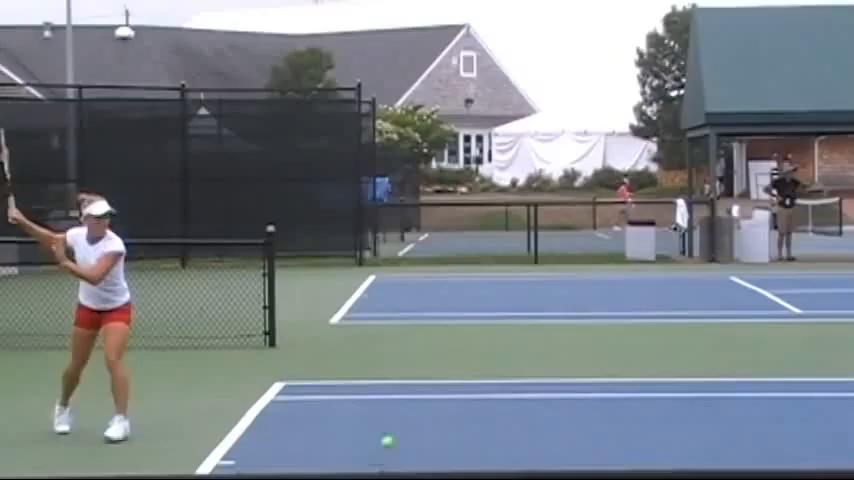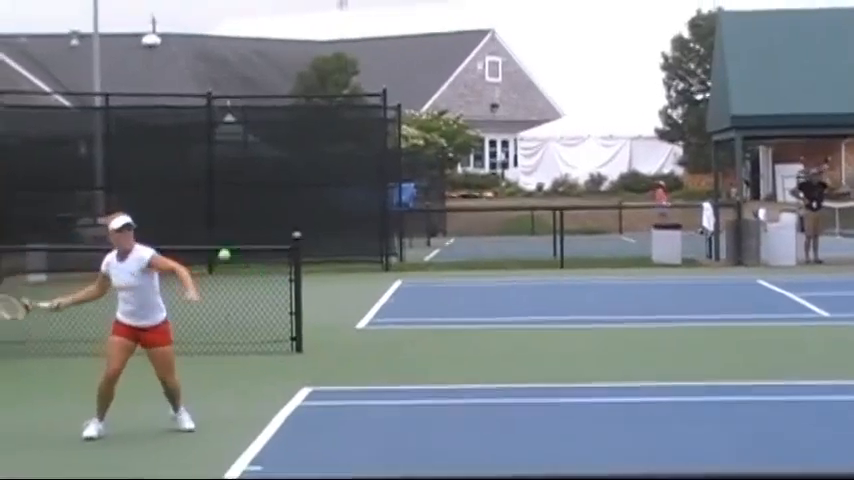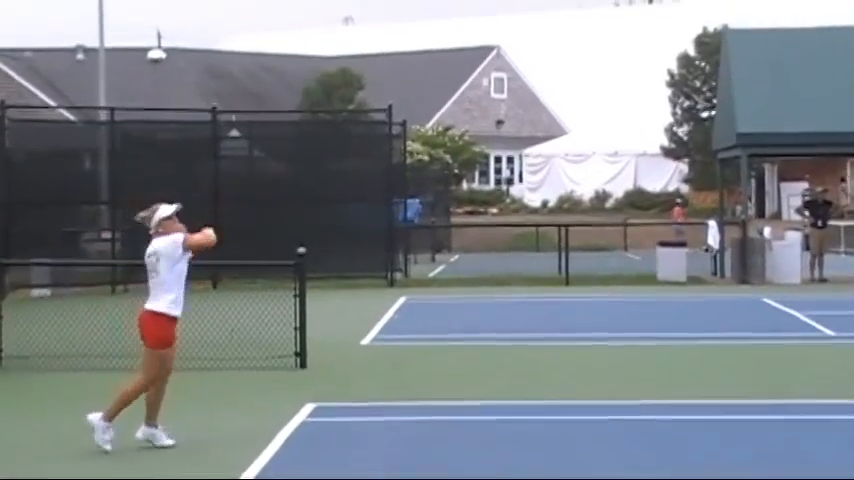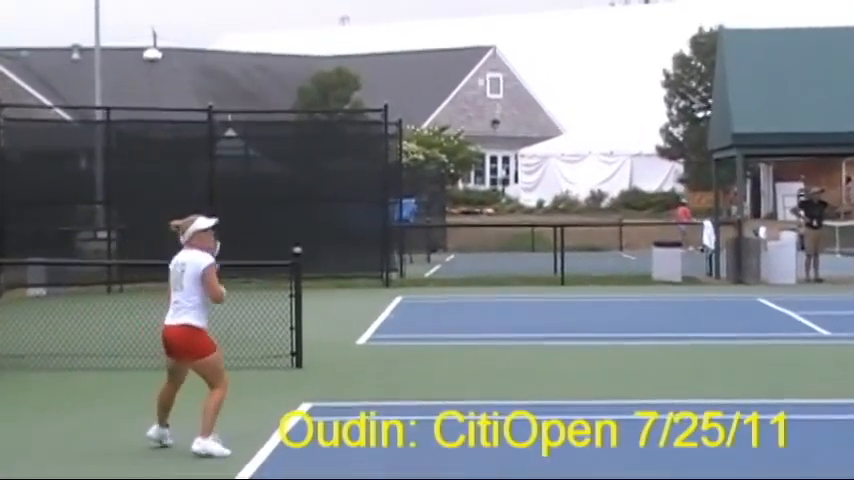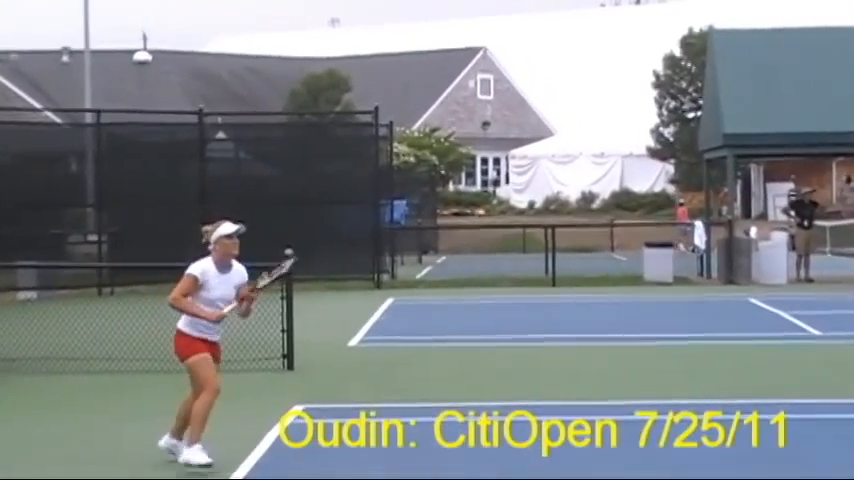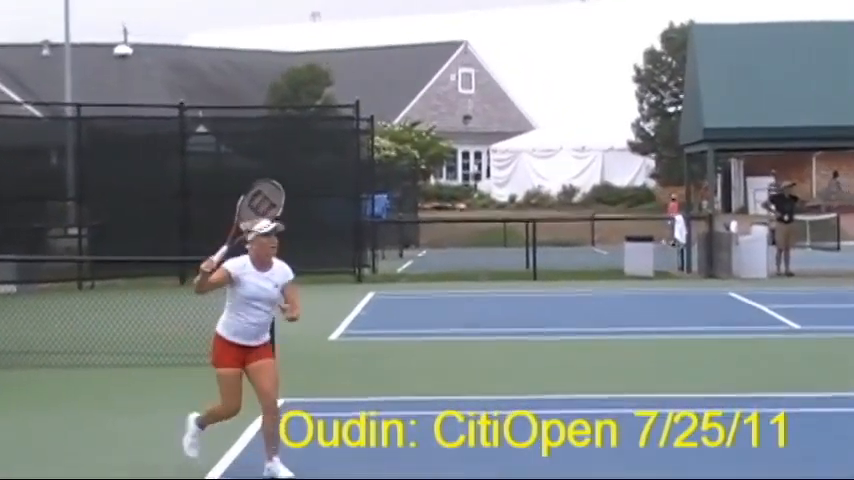
dt=0.4s
person 1, frame 1
left shoulder: (114, 245)
right shoulder: (76, 235)
left elbow: (95, 277)
right elbow: (50, 239)
left wrist: (64, 262)
right wrist: (22, 221)
left hip: (116, 309)
right hip: (87, 307)
left knee: (113, 360)
right knee: (76, 364)
left ankle: (121, 419)
right ankle: (63, 408)
person 1, frame 2
left shoulder: (144, 255)
right shoulder: (109, 261)
left elbow: (176, 268)
right elbow: (97, 291)
left wrist: (190, 288)
right wrist: (65, 301)
left hip: (155, 325)
right hip: (125, 324)
left knee: (168, 380)
right knee: (111, 373)
left ankle: (178, 410)
right ankle: (98, 420)
person 1, frame 3
left shoulder: (154, 247)
right shoulder: (176, 241)
right elbow: (210, 239)
right wrist: (207, 231)
left hip: (153, 316)
right hip: (160, 319)
left knee: (161, 376)
right knee: (147, 380)
left ankle: (150, 427)
right ankle: (103, 419)
person 1, frame 4
left shoulder: (178, 260)
right shoulder: (206, 260)
right elbow: (219, 297)
right wrist: (218, 293)
left hip: (171, 330)
right hip: (190, 331)
left knee: (173, 381)
right knee: (220, 385)
left ankle: (160, 428)
right ankle: (205, 439)
person 1, frame 5
left shoulder: (239, 272)
right shoulder: (201, 269)
left elbow: (244, 313)
right elbow: (174, 299)
left wrist: (248, 302)
right wrist: (204, 314)
left hip: (212, 340)
right hip: (190, 337)
left knee: (199, 393)
right knee: (211, 388)
left ankle: (173, 438)
right ankle: (192, 447)
person 1, frame 6
left shoulder: (283, 271)
right shoulder: (236, 266)
left elbow: (294, 309)
right elbow: (201, 288)
left wrist: (292, 313)
right wrist: (205, 274)
left hip: (260, 344)
right hip: (228, 343)
left knee: (270, 402)
right knee: (230, 407)
right ankle: (198, 422)
